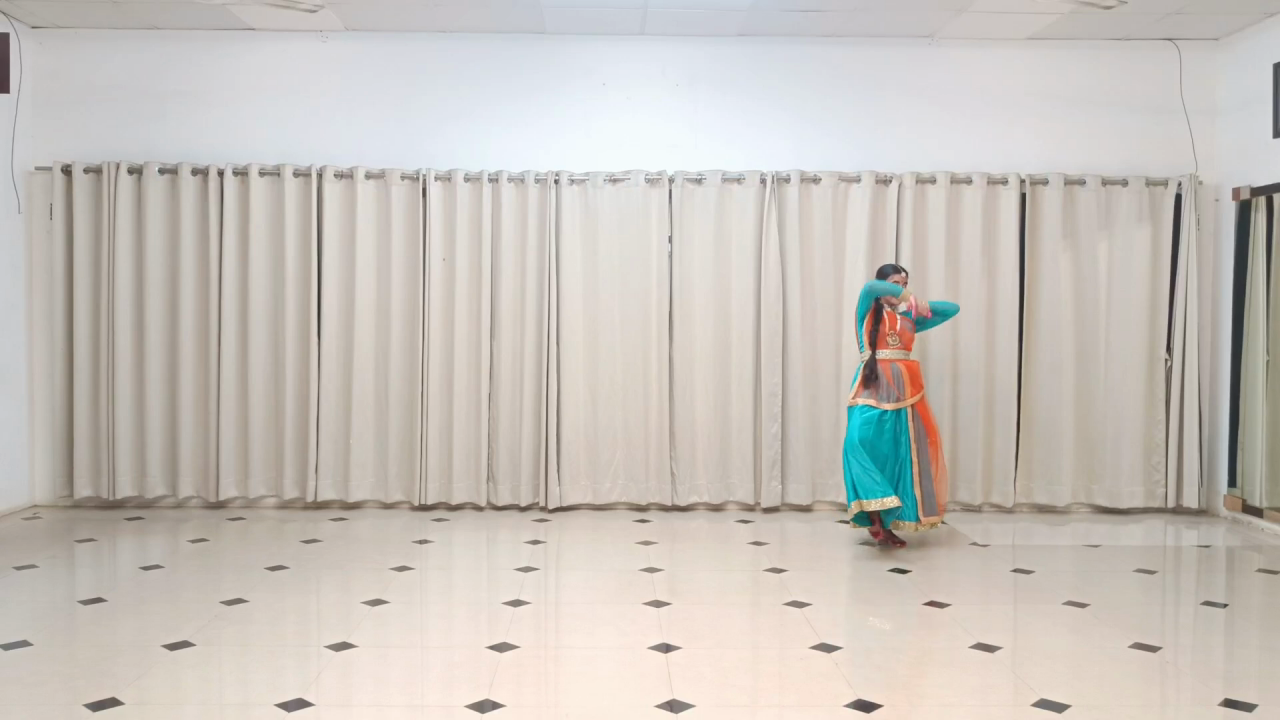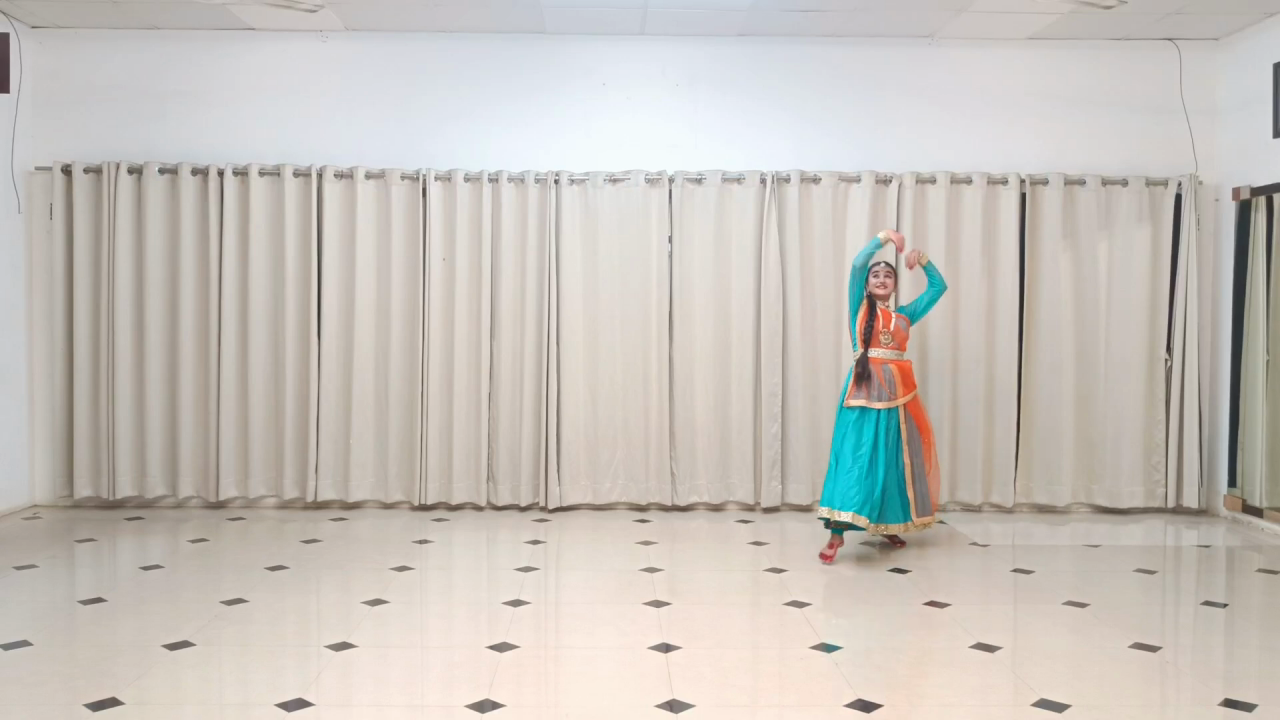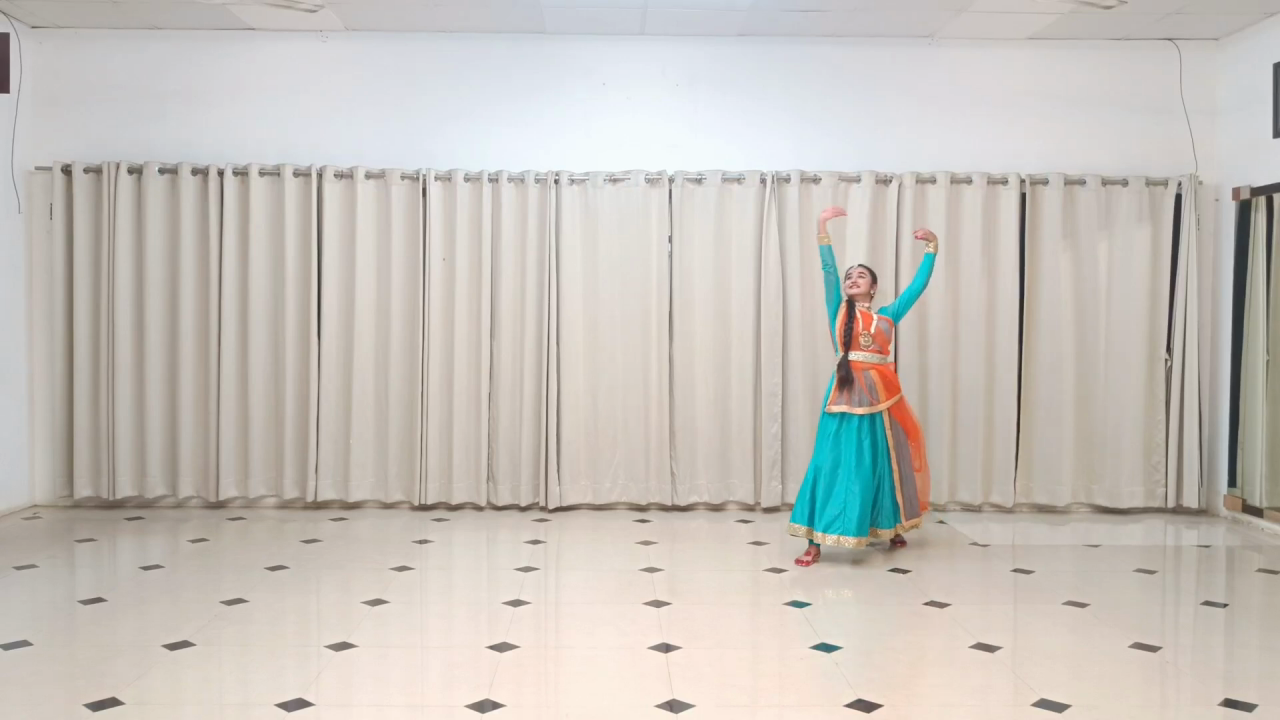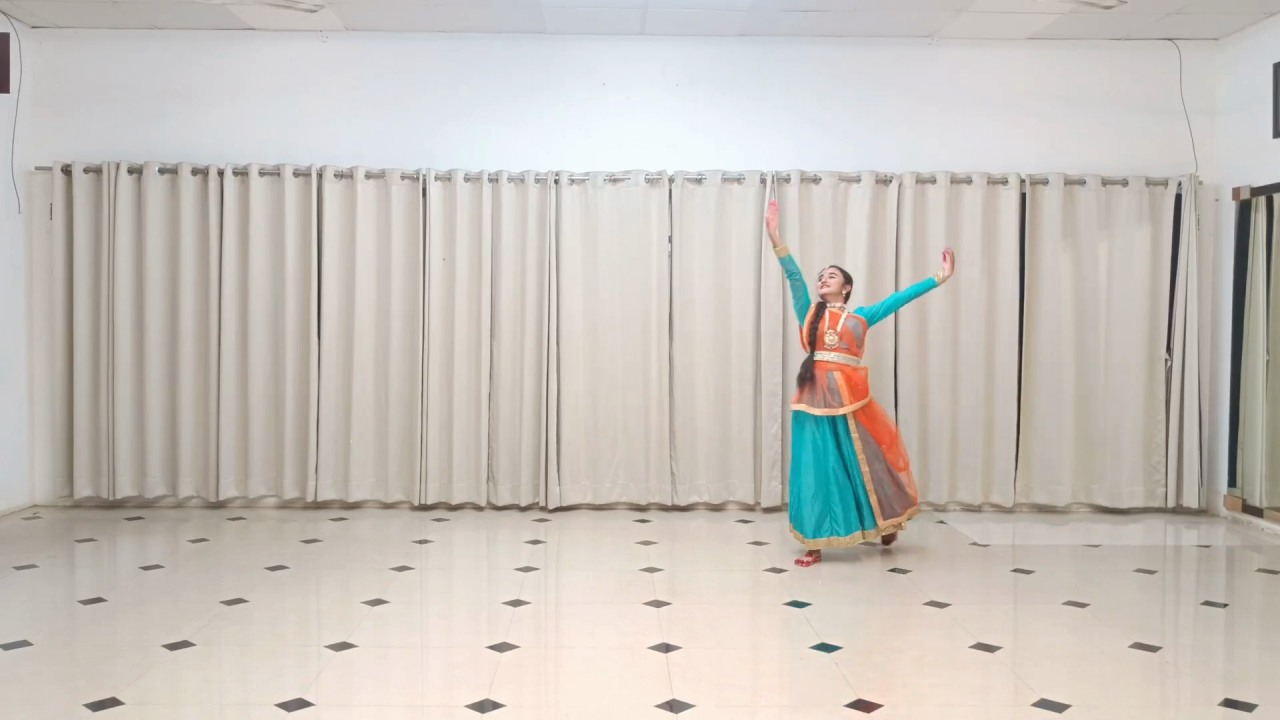
dt=0.2s
person 1, frame 1
left shoulder: (910, 318)
right shoulder: (867, 312)
left elbow: (952, 308)
right elbow: (870, 287)
left wrist: (921, 305)
right wrist: (906, 296)
left hip: (905, 391)
right hip: (872, 390)
left knee: (901, 456)
right knee: (859, 442)
left ankle: (890, 524)
right ankle: (875, 513)
person 1, frame 2
left shoulder: (905, 314)
right shoulder: (861, 307)
left elbow: (938, 289)
right elbow: (857, 267)
left wrist: (923, 260)
right wrist: (884, 238)
left hip: (897, 392)
right hip: (863, 391)
left knee: (894, 459)
right knee: (850, 454)
left ankle: (892, 527)
right ankle: (837, 535)
person 1, frame 3
left shoulder: (888, 317)
right shoulder: (839, 310)
left elbow: (916, 288)
right elbow: (830, 269)
left wrist: (931, 250)
right wrist: (823, 228)
left hip: (881, 395)
right hip: (845, 395)
left knee: (887, 461)
right knee: (833, 464)
left ankle: (893, 527)
right ankle: (816, 541)
person 1, frame 4
left shoulder: (862, 317)
right shoulder: (809, 311)
left elbow: (901, 298)
right elbow: (793, 275)
left wrist: (939, 278)
right wrist: (776, 237)
left hip: (849, 398)
right hip: (814, 398)
left knee: (863, 462)
right knee: (812, 469)
left ankle: (885, 520)
right ankle: (815, 542)
